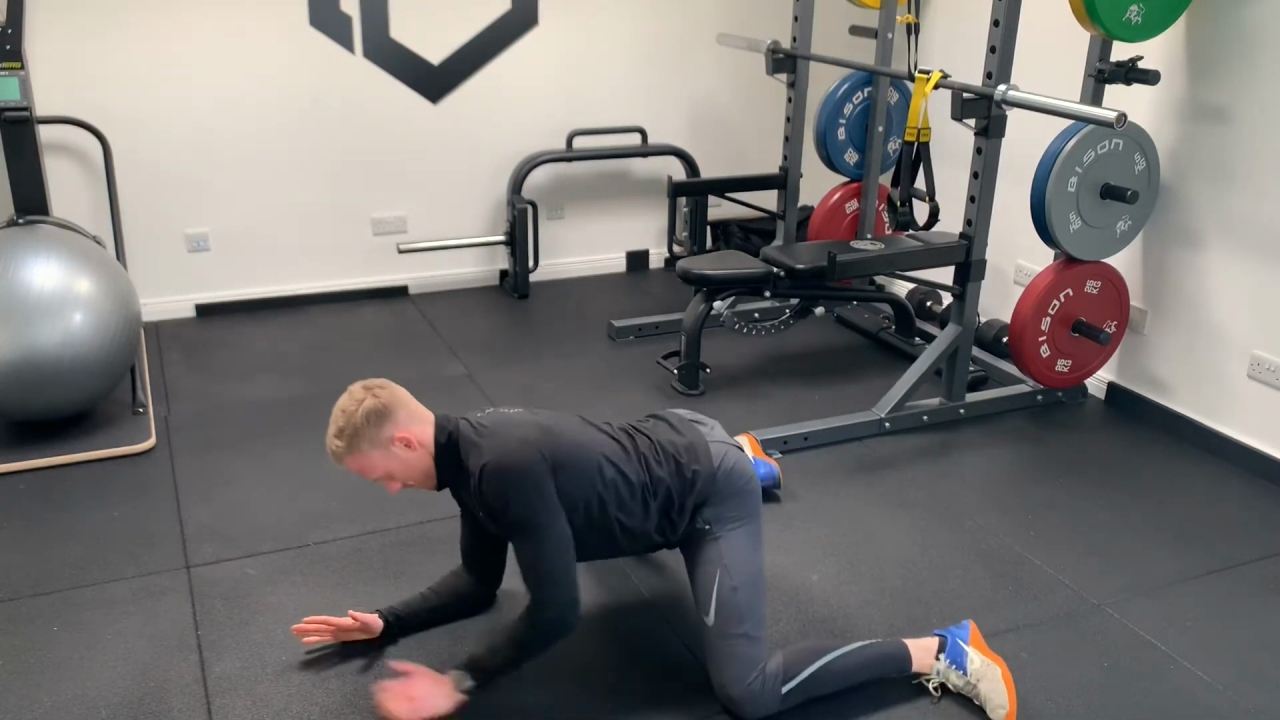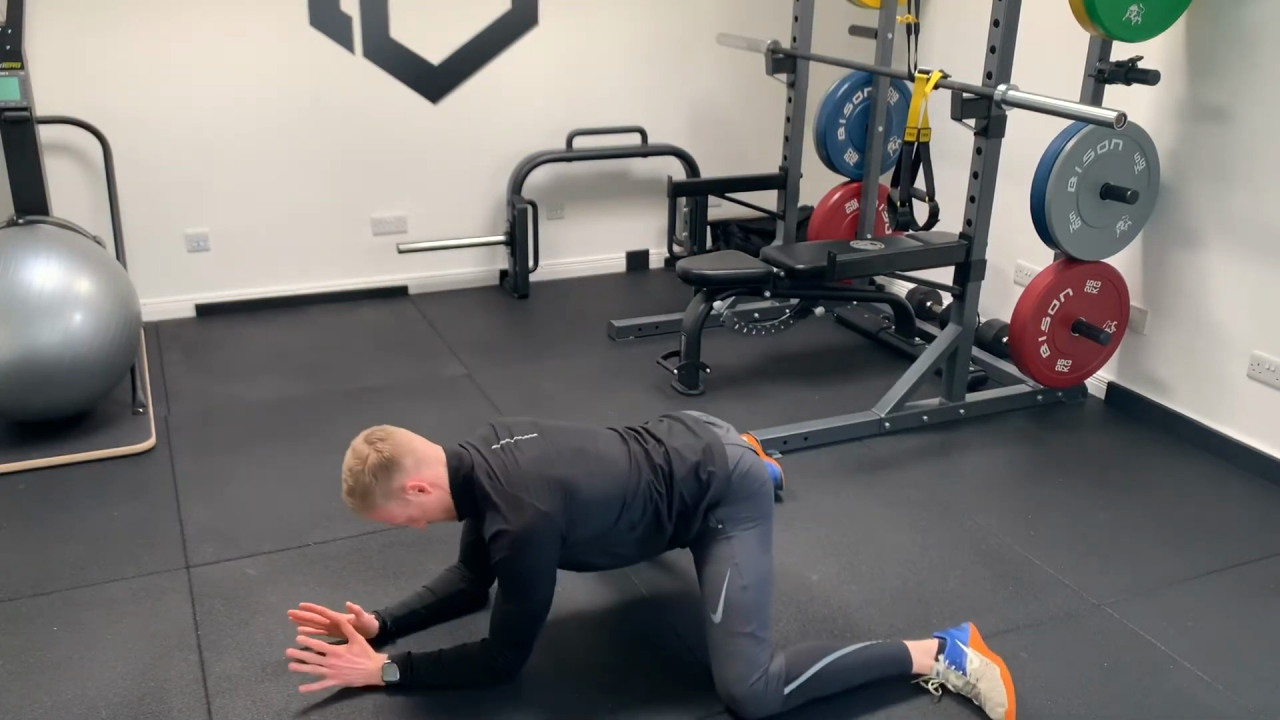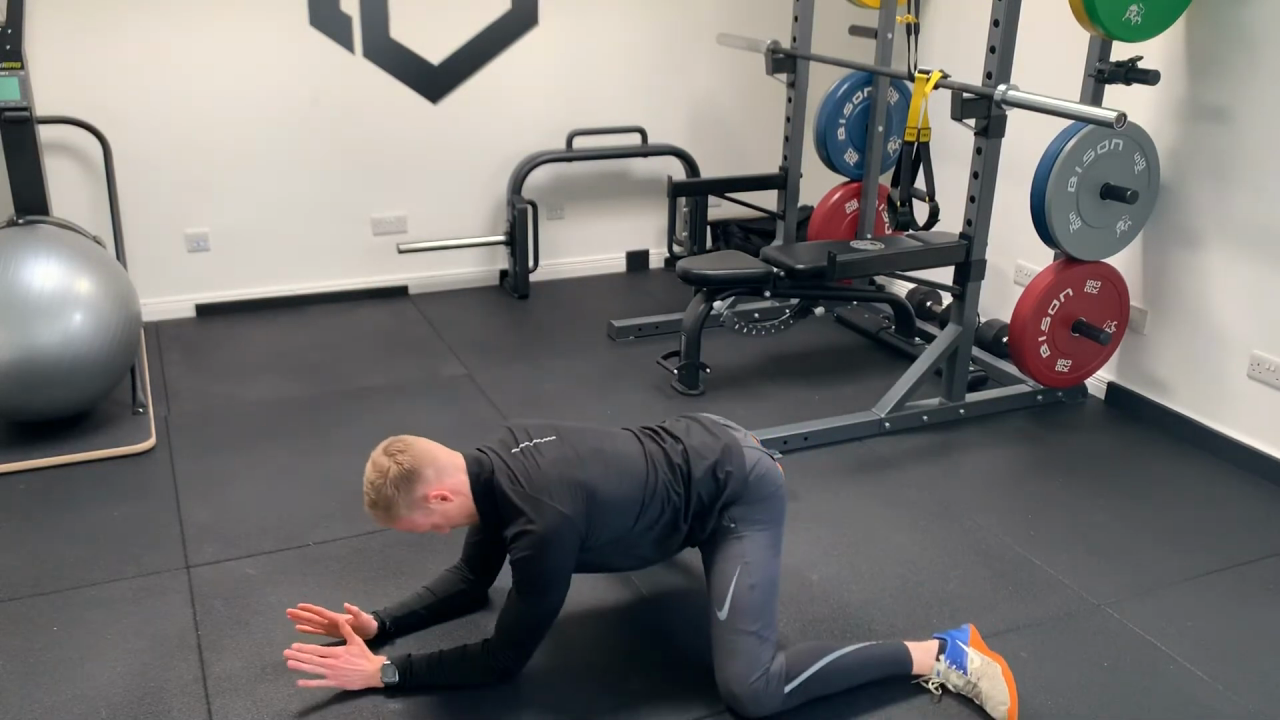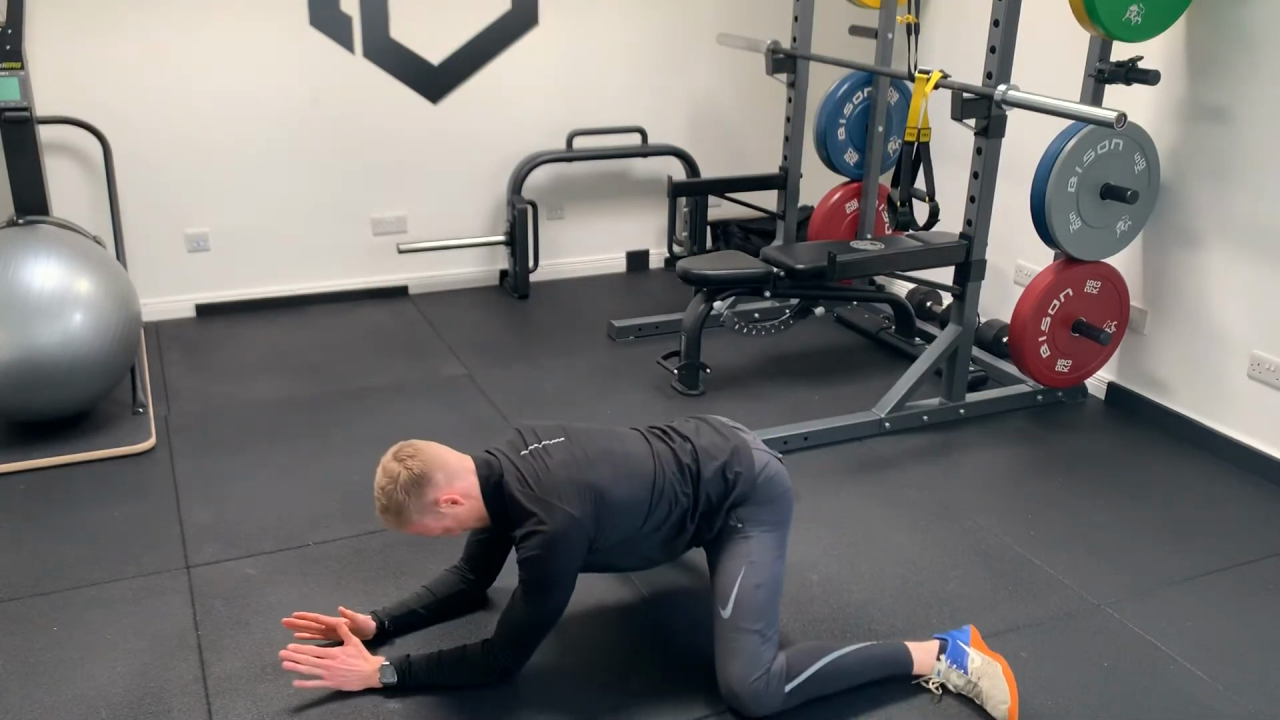
dt=0.5s
person 1, frame 1
left shoulder: (503, 469)
right shoulder: (468, 443)
left elbow: (557, 613)
right elbow: (478, 582)
right wrist: (385, 622)
left hip: (710, 491)
right hip: (674, 439)
right knee: (590, 507)
left ankle: (938, 653)
right ankle: (746, 457)
person 1, frame 2
left shoulder: (522, 518)
right shoulder: (480, 456)
left elbow: (504, 656)
right elbow: (472, 580)
right wrist: (380, 623)
left hip: (724, 494)
right hip: (684, 439)
left ankle: (938, 654)
right ankle: (749, 458)
person 1, frame 3
left shoulder: (543, 521)
right shoulder: (493, 462)
left elbow: (506, 657)
right elbow: (472, 580)
right wrist: (380, 623)
left hip: (738, 492)
right hip: (693, 441)
left ankle: (939, 655)
person 1, frame 4
left shoulder: (553, 523)
right shoulder: (500, 464)
left elbow: (506, 655)
right elbow: (472, 579)
right wrist: (378, 622)
left hip: (746, 494)
right hip: (701, 443)
left ankle: (939, 656)
